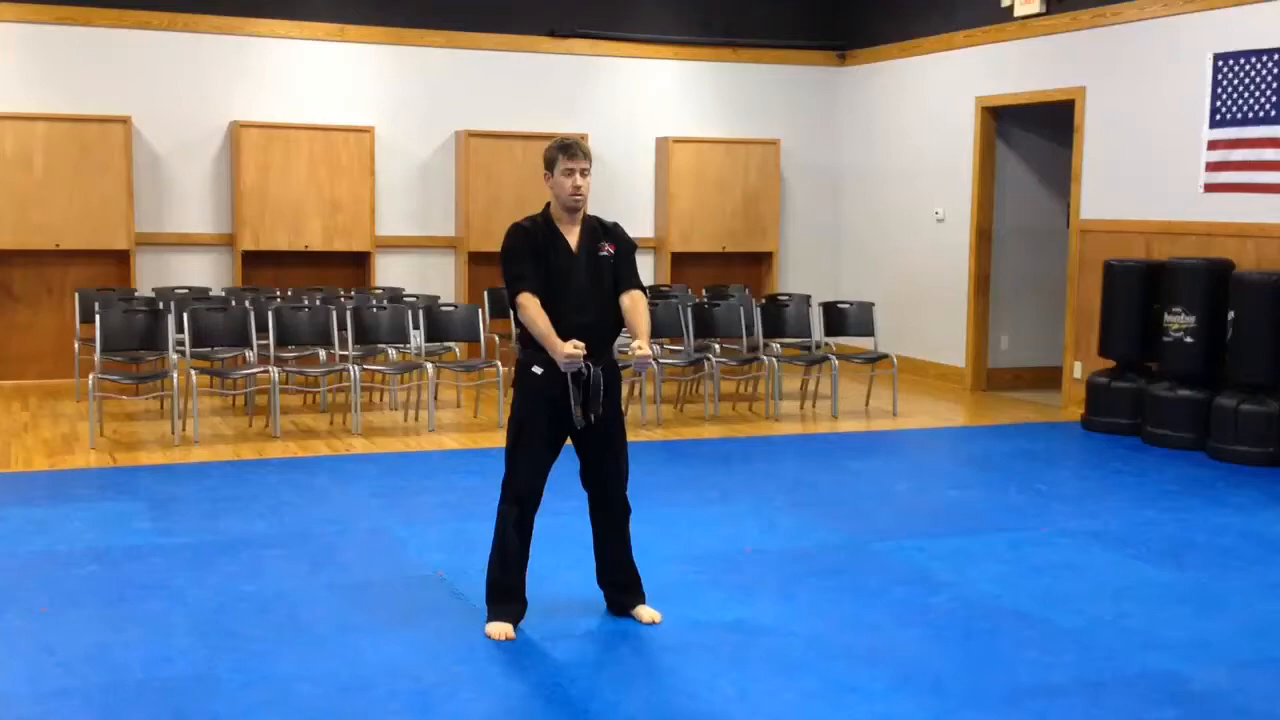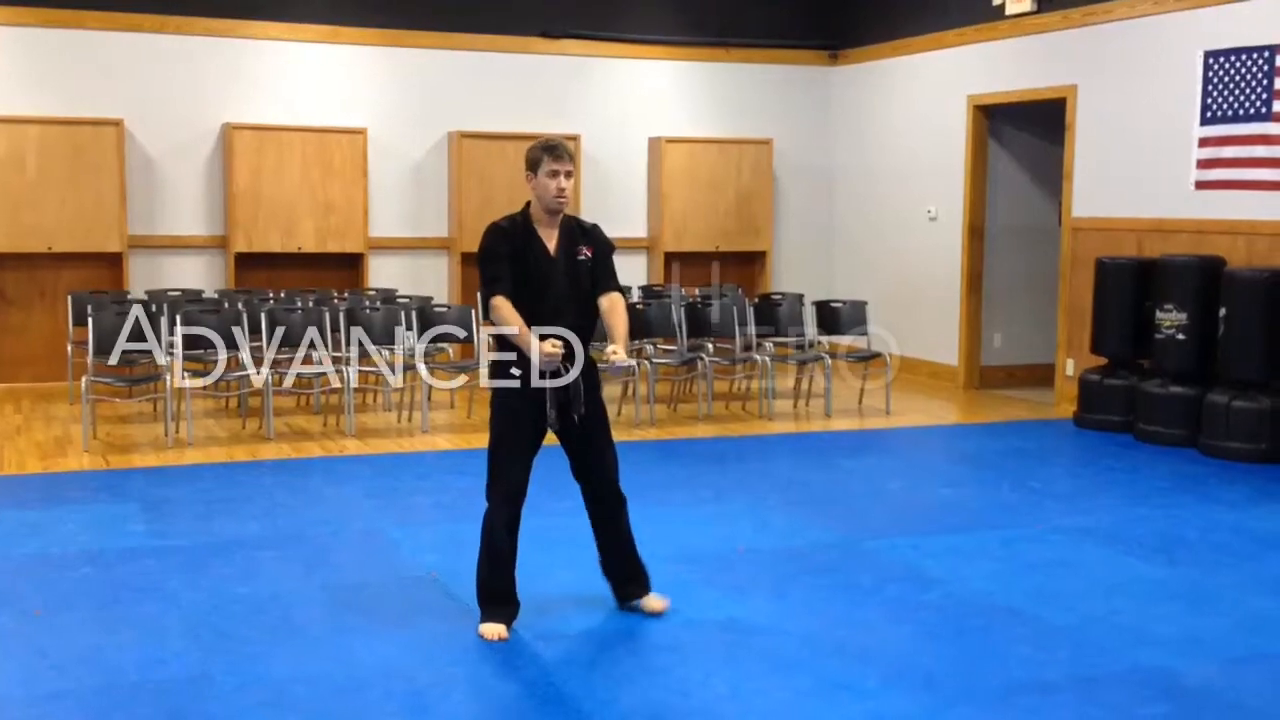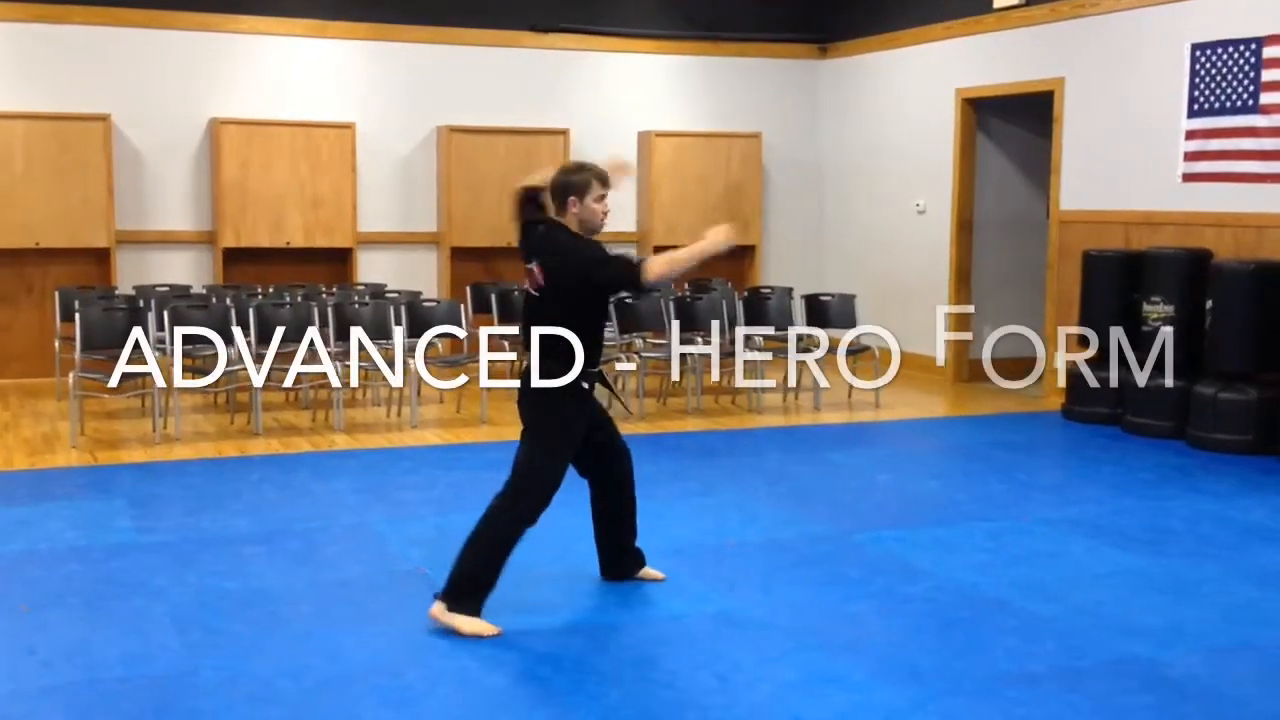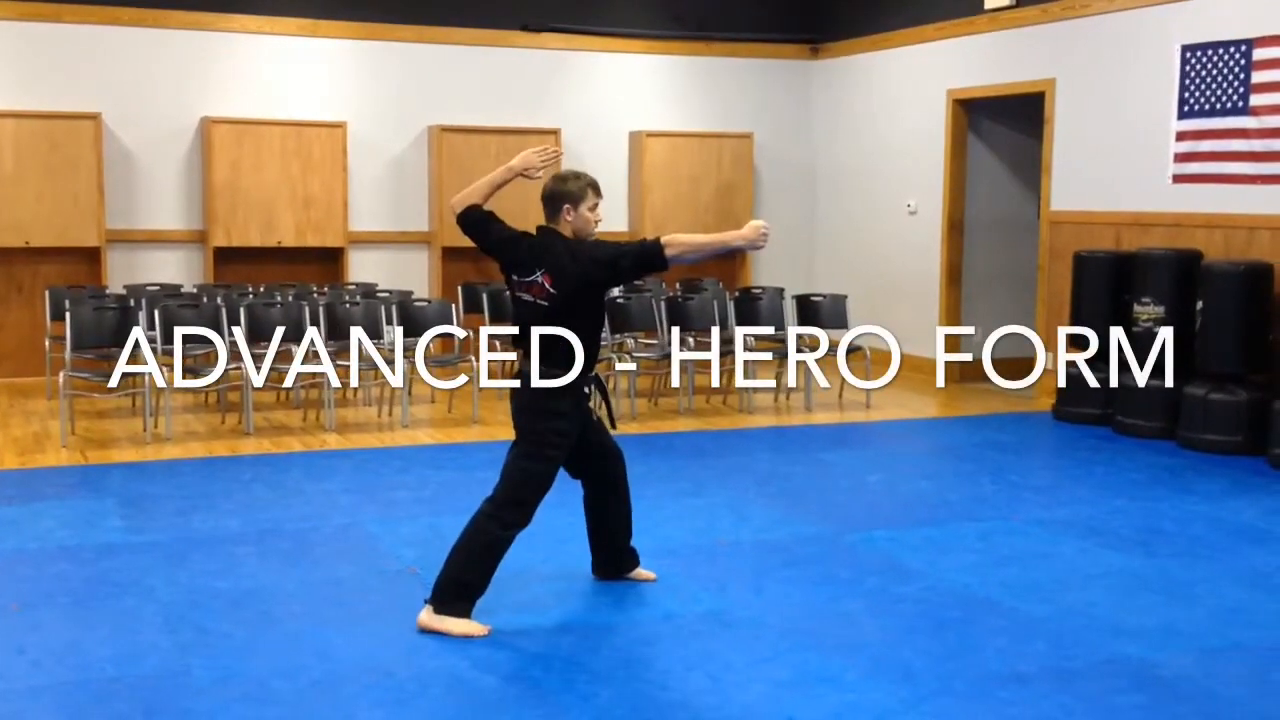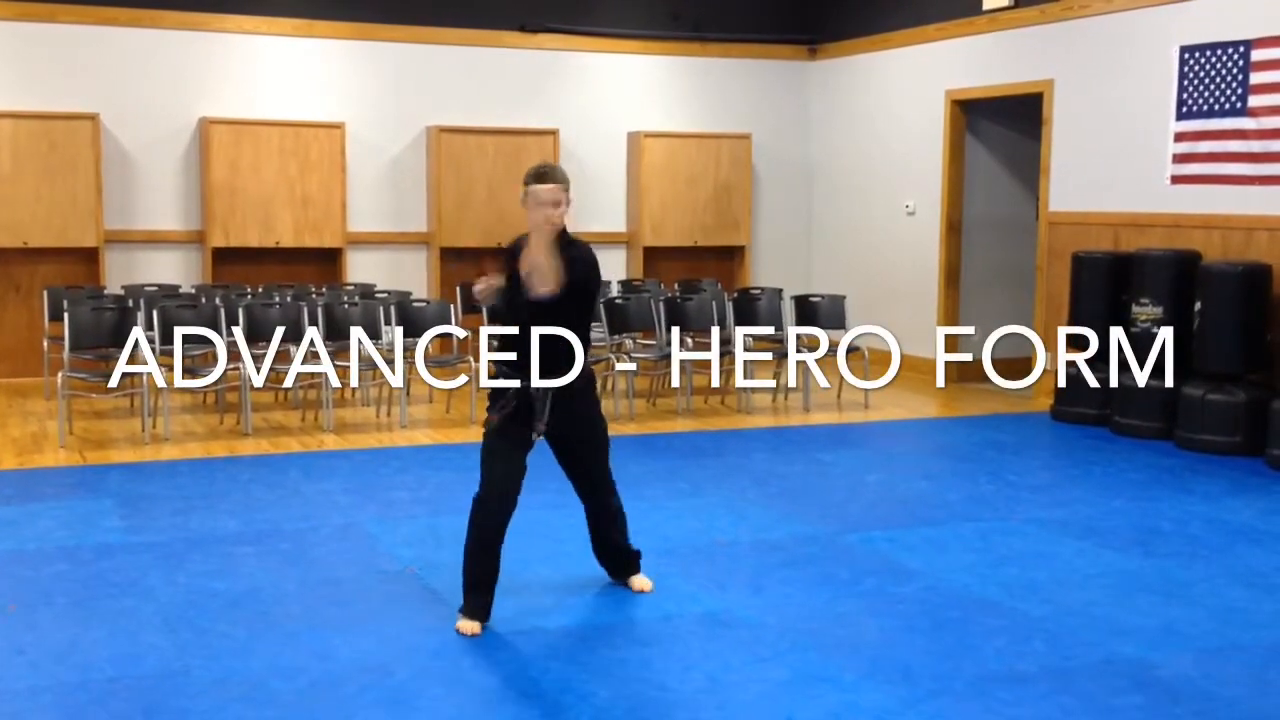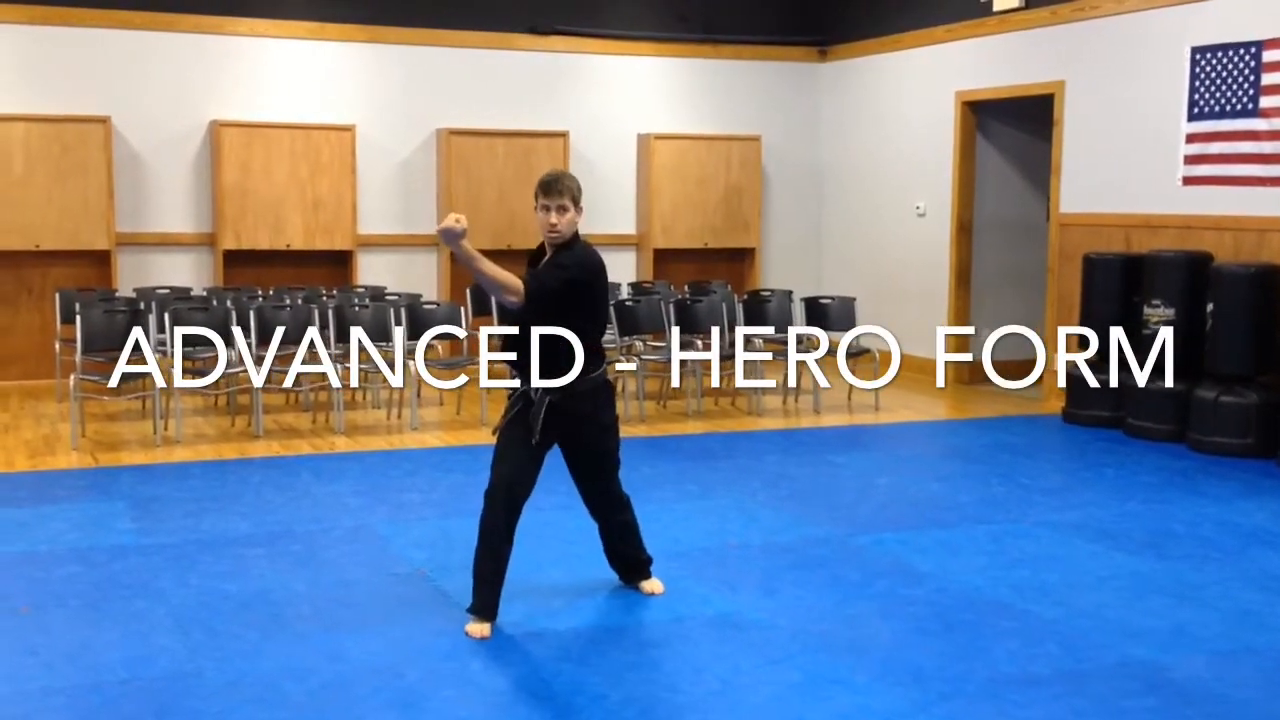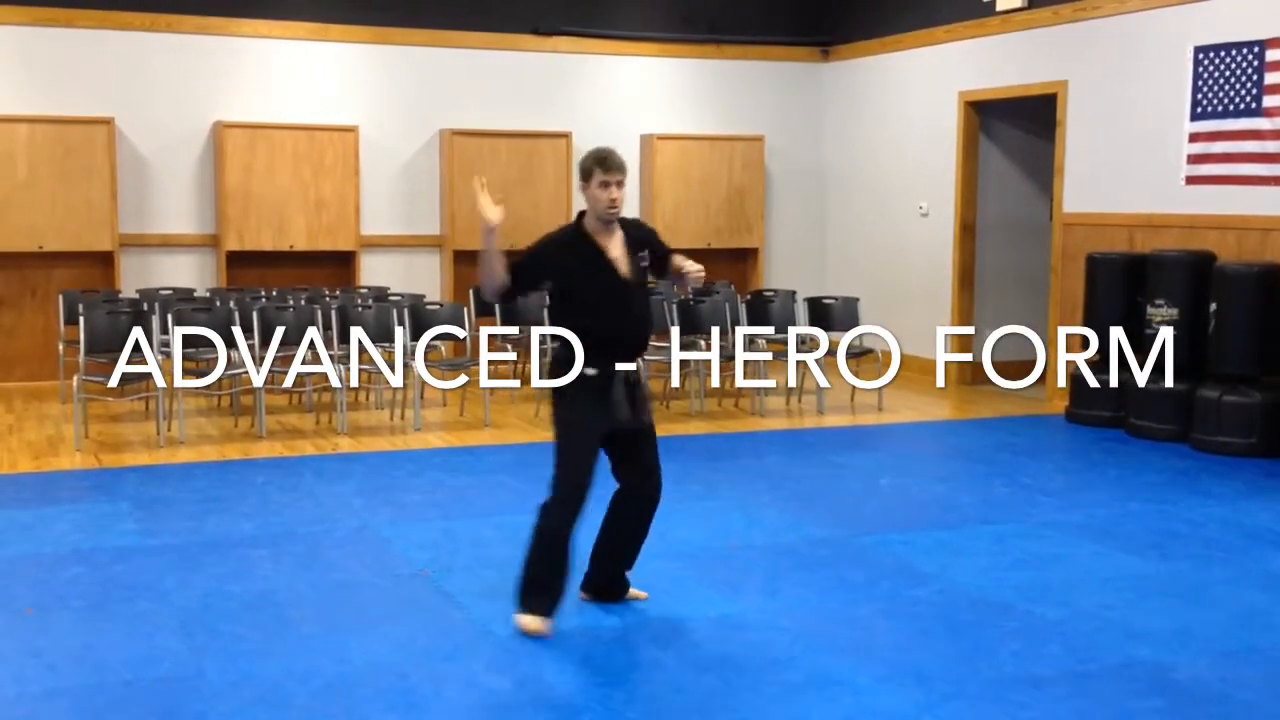
dt=0.7s
person 1, frame 1
left shoulder: (612, 237)
right shoulder: (524, 236)
left elbow: (630, 294)
right elbow: (526, 301)
left wrist: (641, 339)
right wrist: (557, 348)
left hip: (600, 378)
right hip: (542, 380)
left knee: (610, 491)
right knee: (521, 494)
left ankle: (624, 595)
right ankle: (504, 606)
person 1, frame 2
left shoulder: (590, 238)
right shoulder: (502, 236)
left elbow: (608, 296)
right elbow: (499, 302)
left wrist: (619, 344)
right wrist: (531, 346)
left hip: (578, 377)
right hip: (519, 379)
left knee: (603, 484)
right knee: (505, 496)
left ankle: (632, 587)
right ankle: (497, 607)
person 1, frame 3
left shoulder: (542, 231)
right shoulder: (577, 256)
left elbow: (534, 190)
right elbow: (646, 273)
left wrist: (596, 175)
right wrist: (709, 245)
left hip: (565, 387)
right hip: (558, 392)
left knee: (613, 465)
right knee: (525, 497)
left ankle: (621, 563)
right ankle: (455, 602)
person 1, frame 4
left shoulder: (519, 249)
right shoulder: (586, 260)
left elbow: (463, 207)
right elbow: (666, 250)
left wrist: (513, 168)
right wrist: (738, 239)
left hip: (552, 390)
right hip: (552, 397)
left knee: (606, 467)
right knee: (512, 502)
left ankle: (615, 562)
right ankle: (444, 607)
person 1, frame 5
left shoulder: (578, 256)
right shoulder: (515, 248)
left elbow: (545, 289)
left wrist: (546, 223)
right wrist: (489, 291)
left hip: (567, 393)
right hip: (513, 392)
left knee: (596, 487)
right knee: (493, 499)
left ankle: (623, 566)
right ankle: (475, 606)
person 1, frame 6
left shoulder: (582, 263)
right shoulder: (545, 255)
left elbow: (516, 294)
left wrist: (459, 246)
left hip: (582, 396)
right hip: (532, 396)
left knee: (604, 492)
right knee: (501, 498)
left ankle: (636, 569)
right ankle: (484, 608)
person 1, frame 7
left shoulder: (640, 235)
right shoulder: (563, 243)
left elbow: (665, 264)
right elbow: (496, 288)
left wrist: (685, 268)
right wrist: (491, 230)
left hip: (625, 381)
right hip: (583, 383)
left knee: (643, 487)
right knee: (570, 491)
left ankle: (606, 581)
right ankle: (536, 601)
